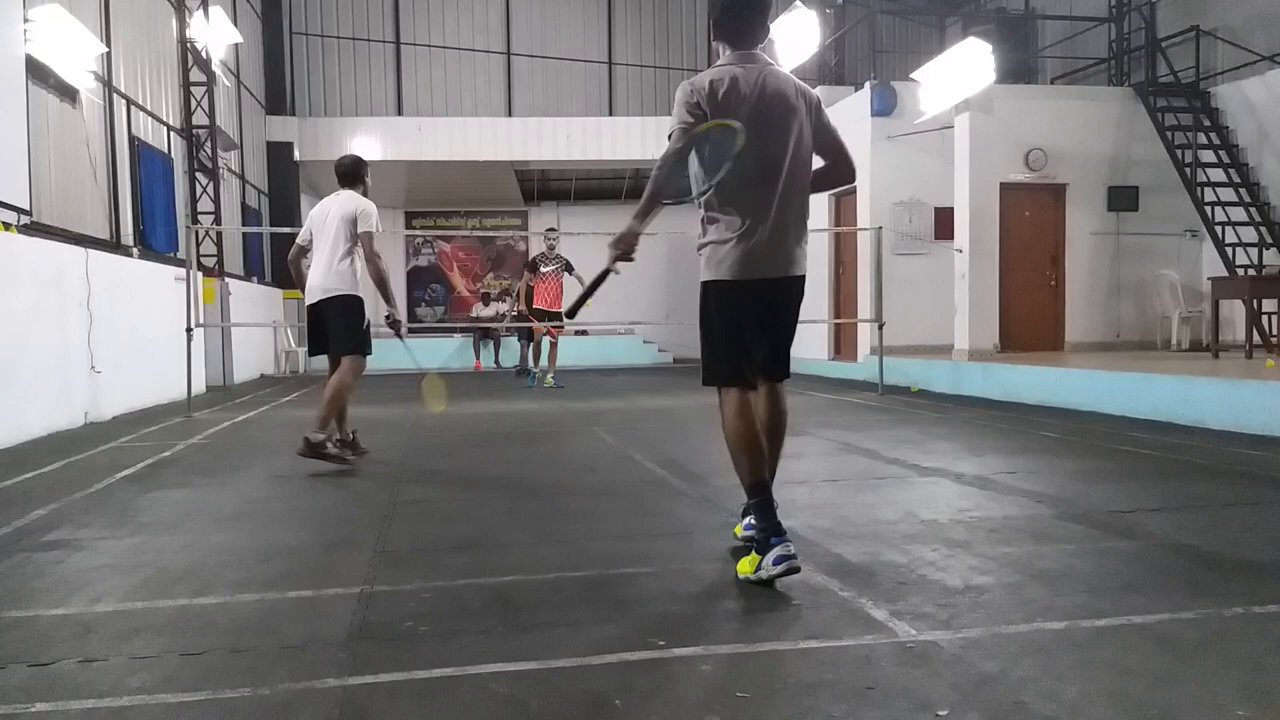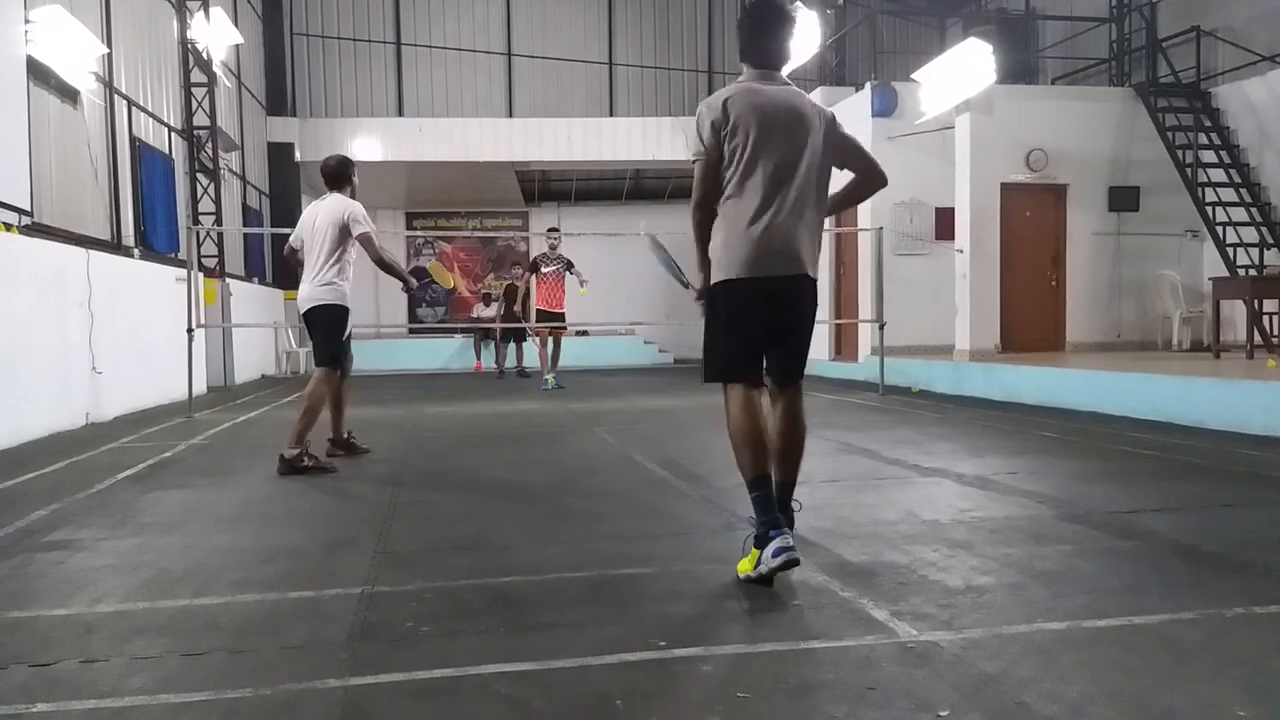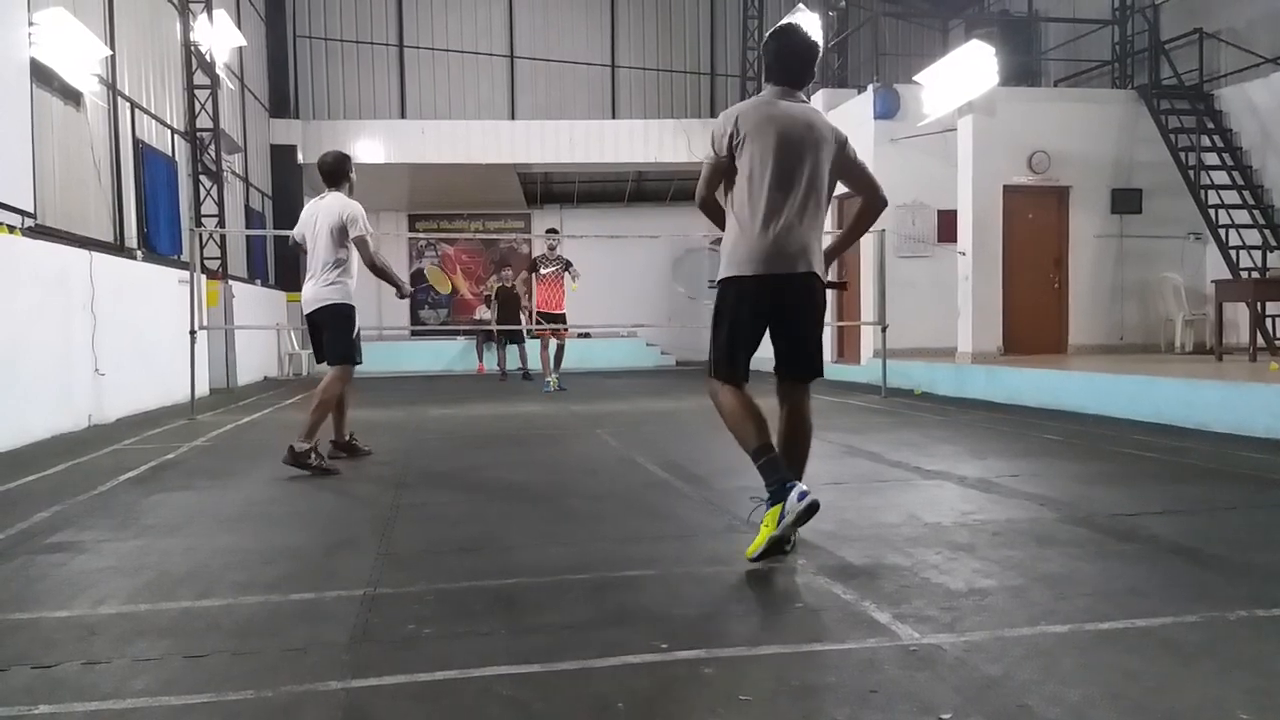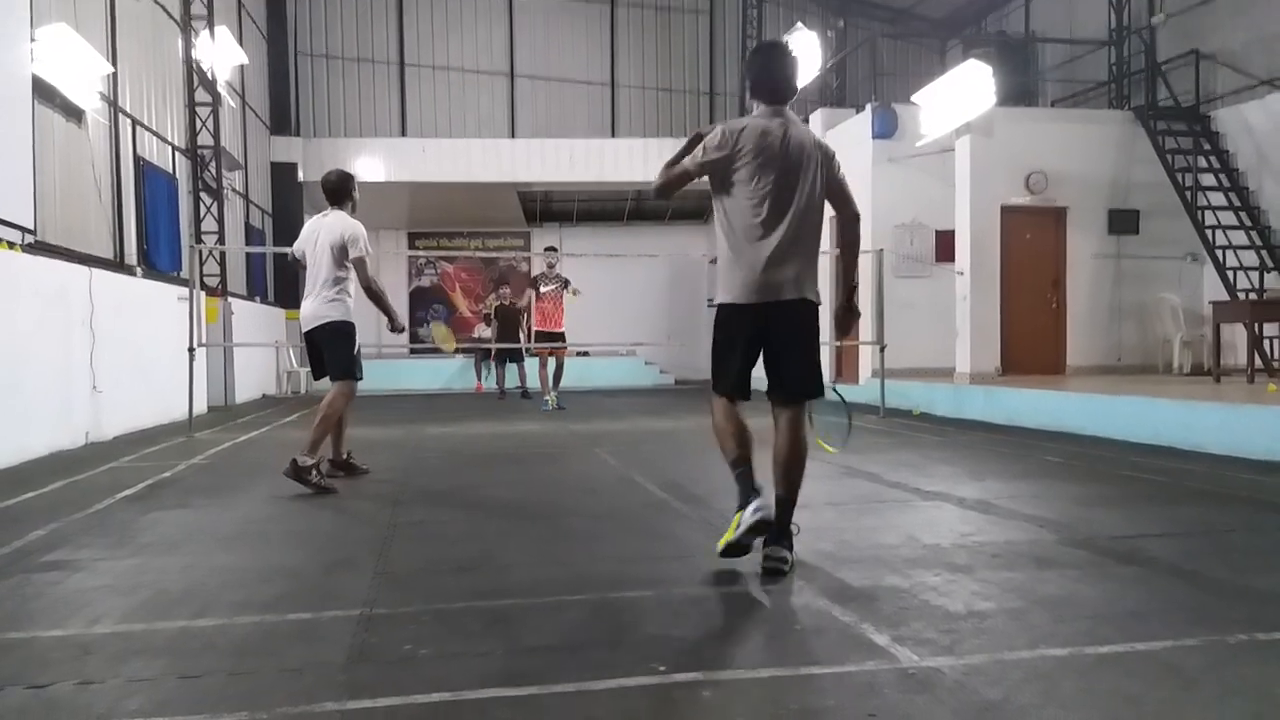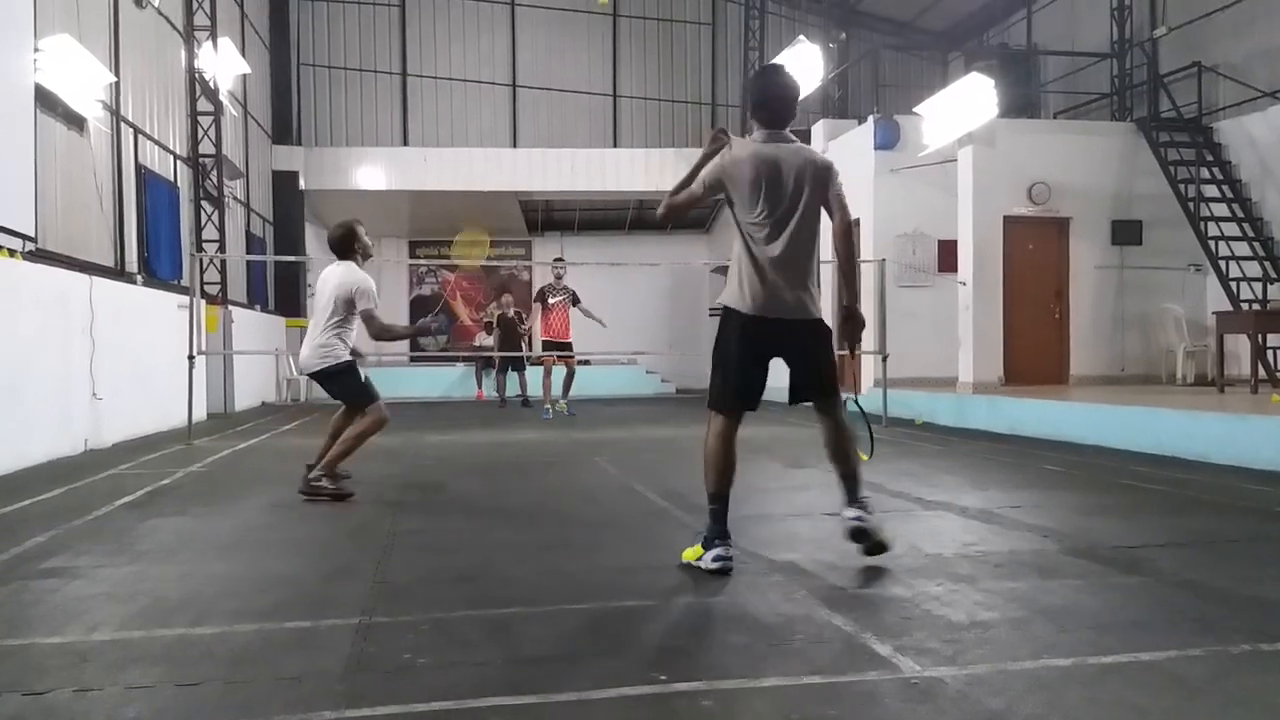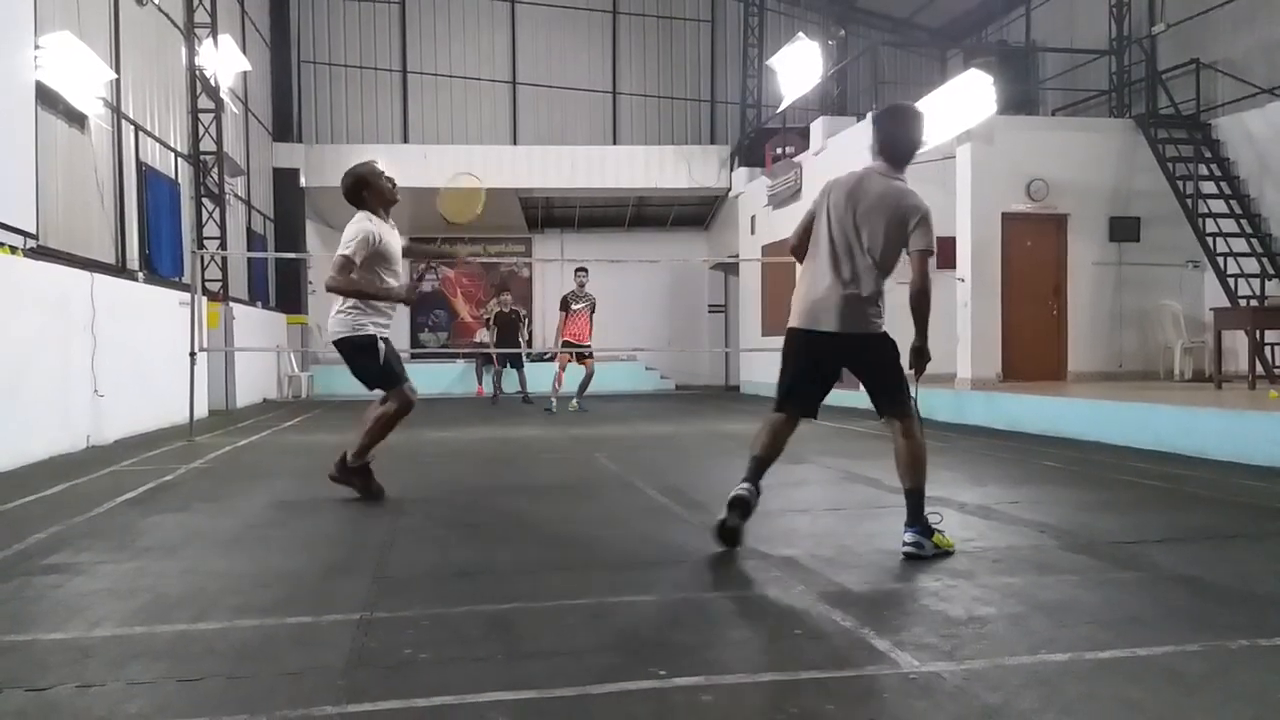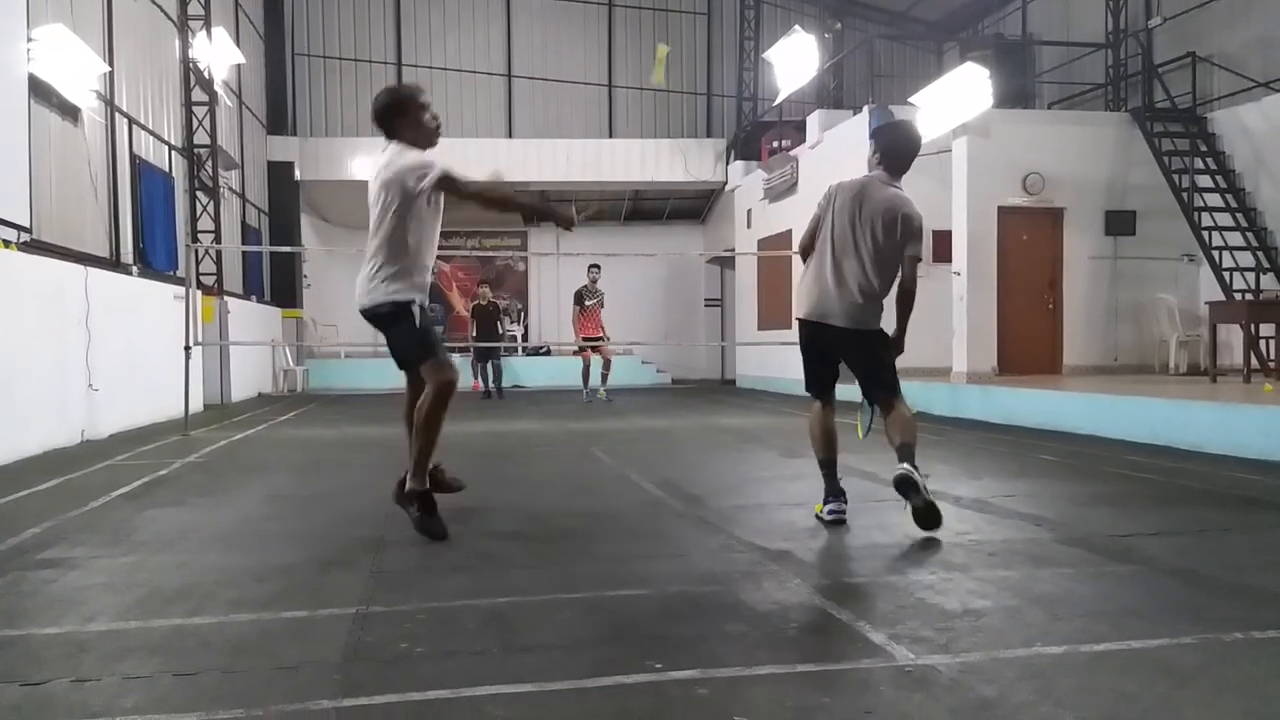
dt=0.4s
person 1, frame 1
left shoulder: (702, 88)
right shoulder: (799, 92)
left elbow: (675, 165)
right elbow: (843, 170)
left wrist: (636, 226)
left hip: (731, 262)
right hip: (788, 263)
left knee: (735, 391)
right knee: (768, 384)
left ankle: (771, 536)
right ankle: (760, 509)
person 1, frame 2
left shoulder: (721, 105)
right shoulder: (814, 112)
left elbow: (702, 198)
right elbow: (873, 177)
left wrist: (705, 265)
left hip: (740, 267)
right hip: (798, 268)
left knee: (741, 392)
right knee: (787, 390)
left ankle: (771, 532)
right ankle: (781, 517)
person 1, frame 3
left shoulder: (737, 118)
right shoulder: (827, 130)
left elbow: (704, 197)
right elbow: (875, 199)
right wrist: (833, 250)
left hip: (748, 269)
right hip: (804, 272)
left knee: (726, 384)
right knee: (794, 390)
left ankle: (784, 490)
right ankle: (787, 495)
person 1, frame 4
left shoulder: (730, 137)
right shoulder: (817, 146)
left elbow: (662, 186)
right elbow: (849, 218)
left wrist: (696, 142)
right wrist: (848, 290)
left hip: (742, 293)
right hip: (798, 294)
left knee: (726, 400)
right knee: (790, 411)
left ankle: (750, 501)
right ankle: (780, 537)
person 1, frame 5
left shoulder: (729, 162)
right shoulder: (817, 165)
left elbow: (668, 210)
right elbow: (844, 230)
left wrist: (709, 158)
right wrist: (851, 303)
left hip: (745, 310)
right hip: (799, 312)
left knee: (723, 420)
right knee: (831, 409)
left ankle: (717, 541)
right ankle: (855, 507)
person 1, frame 6
left shoulder: (835, 187)
right shoulder: (913, 206)
left elbow: (797, 248)
right elbow: (920, 281)
right wrist: (921, 340)
left hip: (807, 320)
right hip: (862, 329)
left knee: (785, 414)
right knee: (904, 420)
left ankle: (748, 488)
right ankle: (917, 528)
person 1, frame 7
left shoulder: (838, 191)
right shoulder: (908, 211)
left elbow: (805, 248)
right elbow: (907, 284)
right wrist: (899, 333)
left hip: (814, 312)
right hip: (862, 319)
left knee: (823, 402)
right knee: (890, 402)
left ankle: (833, 496)
right ankle: (907, 466)
person 2, frame 1
left shoulder: (320, 208)
right shoulder: (363, 205)
left elbow: (293, 258)
right elbow: (371, 259)
right wrist: (392, 307)
left hip: (316, 295)
right hip: (341, 292)
left knee: (338, 364)
right knee: (352, 363)
left ankle: (343, 436)
right ankle: (318, 436)
person 2, frame 2
left shoulder: (310, 211)
right shoulder: (350, 208)
left elbow: (290, 252)
right elbow: (377, 256)
right wrist: (407, 279)
left hip: (310, 298)
right hip: (330, 299)
left knee: (340, 368)
right knee: (326, 372)
left ankle: (339, 437)
right ankle: (293, 452)
person 2, frame 3
left shoulder: (310, 208)
right shoulder: (349, 207)
left elbow: (298, 241)
right elbow: (370, 259)
right wrist: (400, 285)
left hip: (313, 299)
right hip: (335, 299)
left knee: (341, 369)
right knee: (341, 371)
left ankle: (342, 439)
right ankle: (303, 446)
person 2, frame 4
left shoulder: (311, 225)
right shoulder: (351, 227)
left elbow: (297, 257)
right elbow: (367, 283)
right wrist: (393, 317)
left hip: (310, 316)
right hip: (334, 316)
left knee: (343, 385)
right knee: (344, 387)
left ankle: (339, 457)
right ankle: (306, 461)
person 2, frame 5
left shoulder: (329, 273)
right shoulder: (360, 280)
right elbow: (376, 331)
left wrist: (349, 348)
right wrist: (415, 330)
left hip: (312, 356)
right hip: (330, 357)
left knee: (356, 405)
right knee: (375, 415)
left ankle: (320, 466)
right ankle: (319, 474)
person 2, frame 6
left shoulder: (383, 225)
right shoulder: (364, 229)
left elbow: (401, 249)
right elbow: (336, 280)
left wrist: (440, 253)
right wrist: (391, 292)
left hip: (369, 328)
right hip: (357, 329)
left knee: (392, 401)
right knee: (403, 398)
left ankle: (351, 464)
right ankle: (356, 462)
person 2, frame 7
left shoulder: (398, 159)
right shoulder: (409, 162)
right elbow: (477, 194)
right wrist: (545, 211)
left hip: (401, 292)
right hip: (391, 296)
left knee: (421, 381)
right knee: (442, 378)
left ankle: (422, 471)
right ankle: (416, 484)
